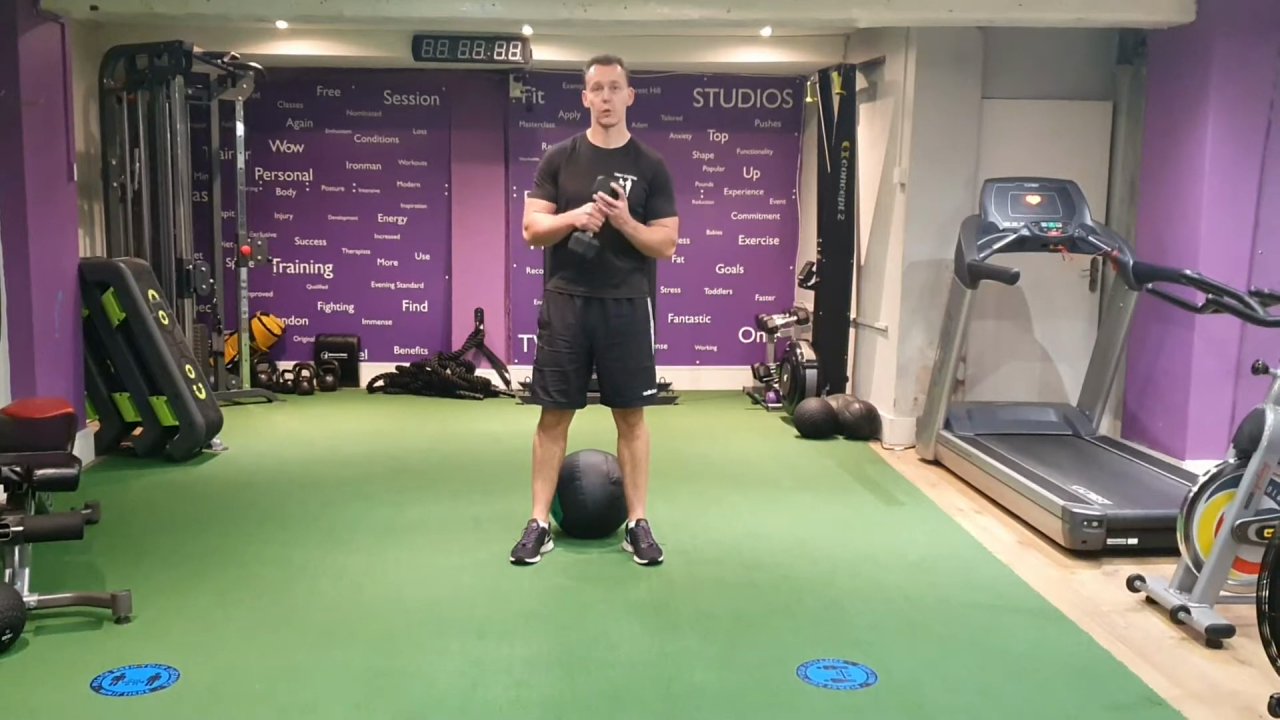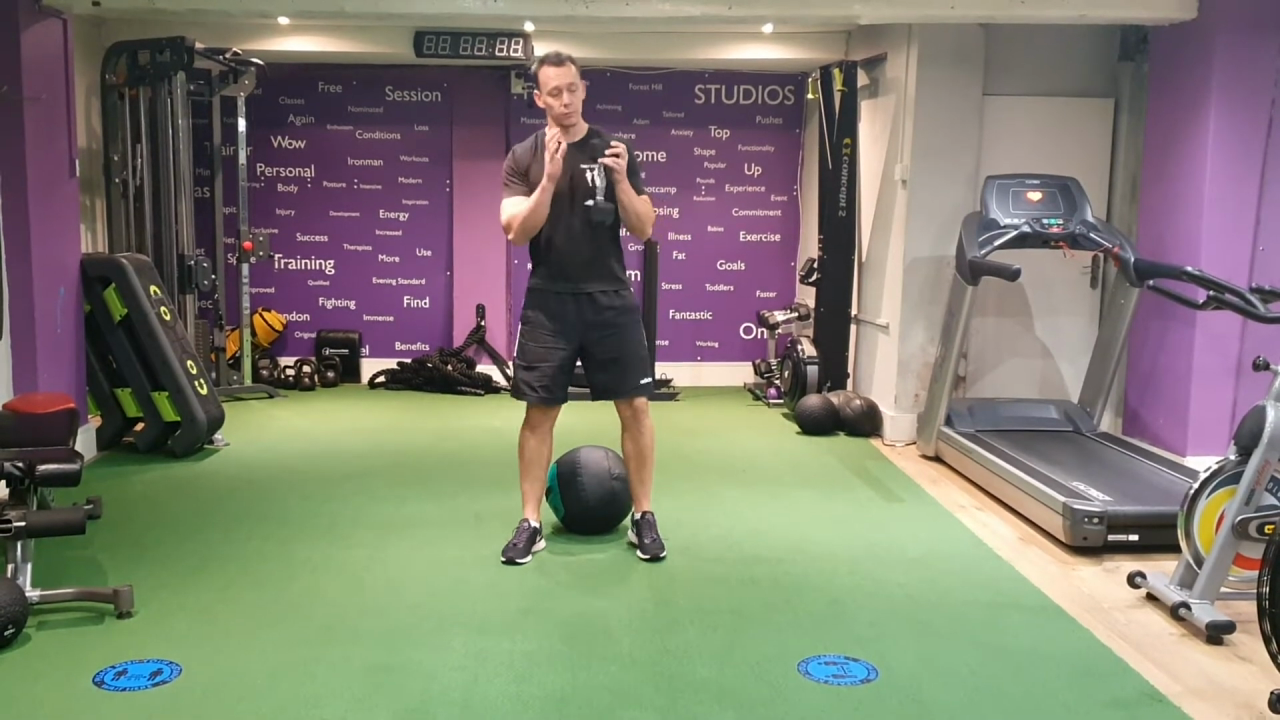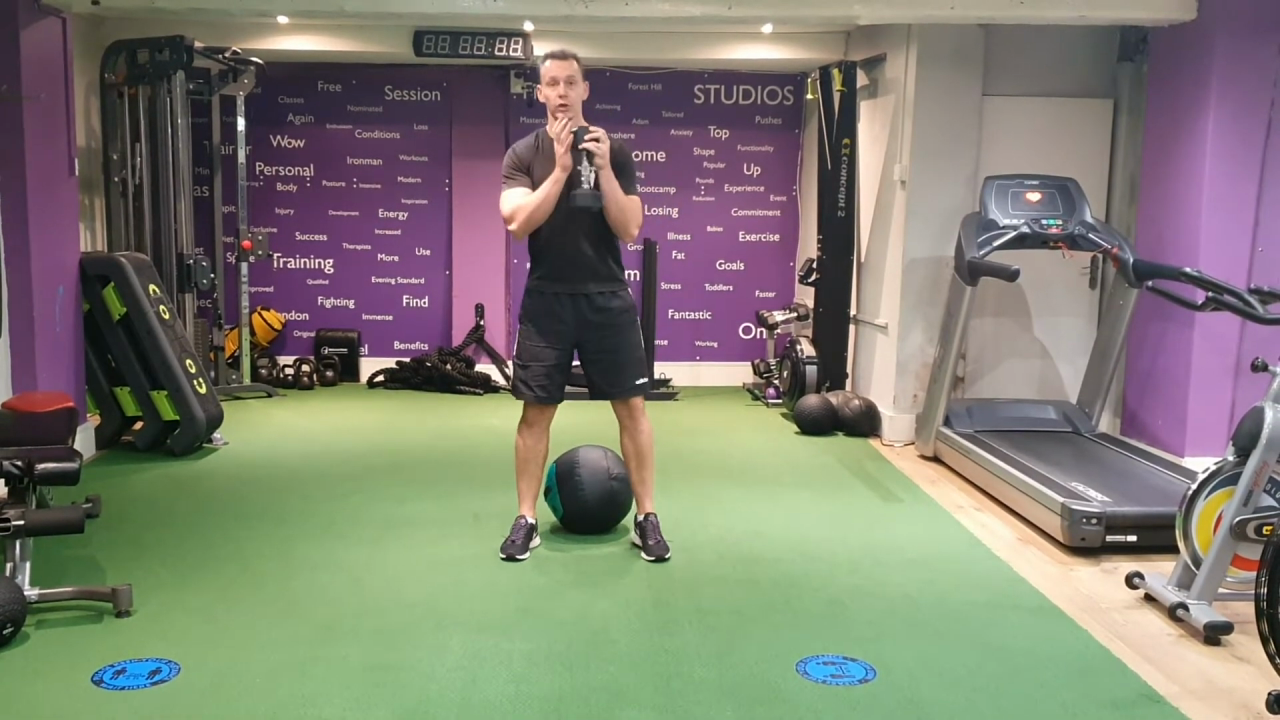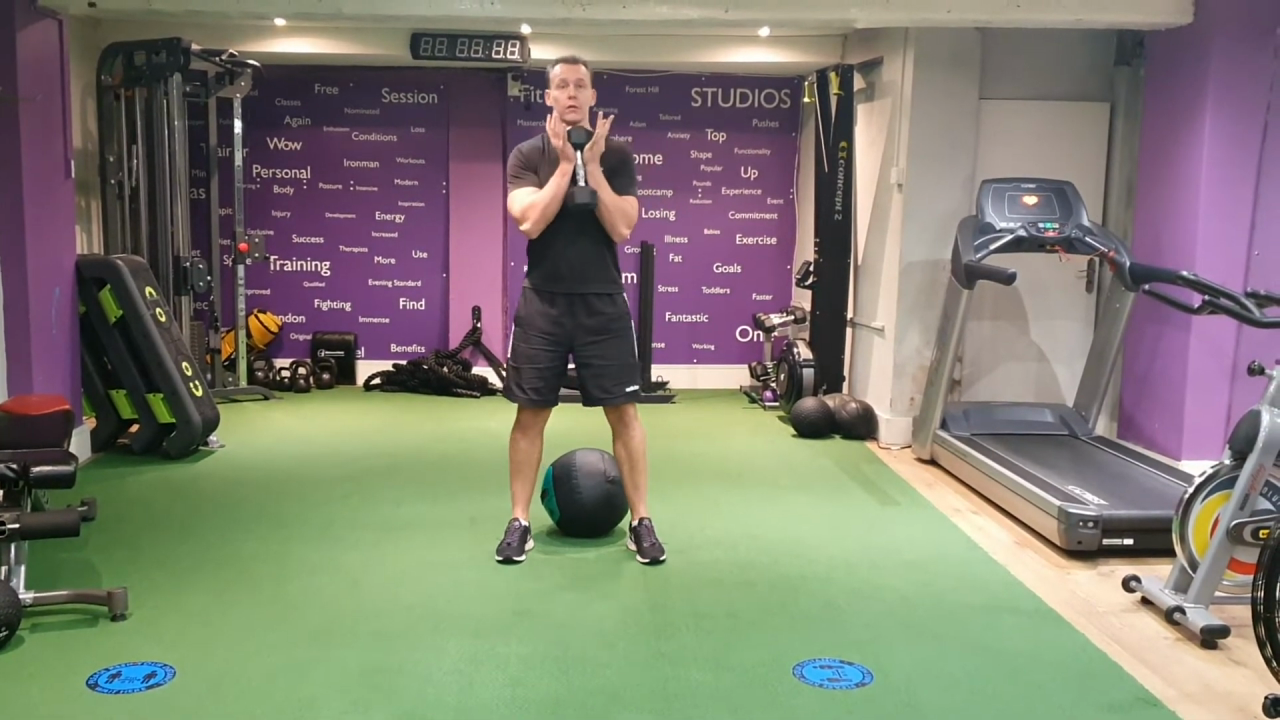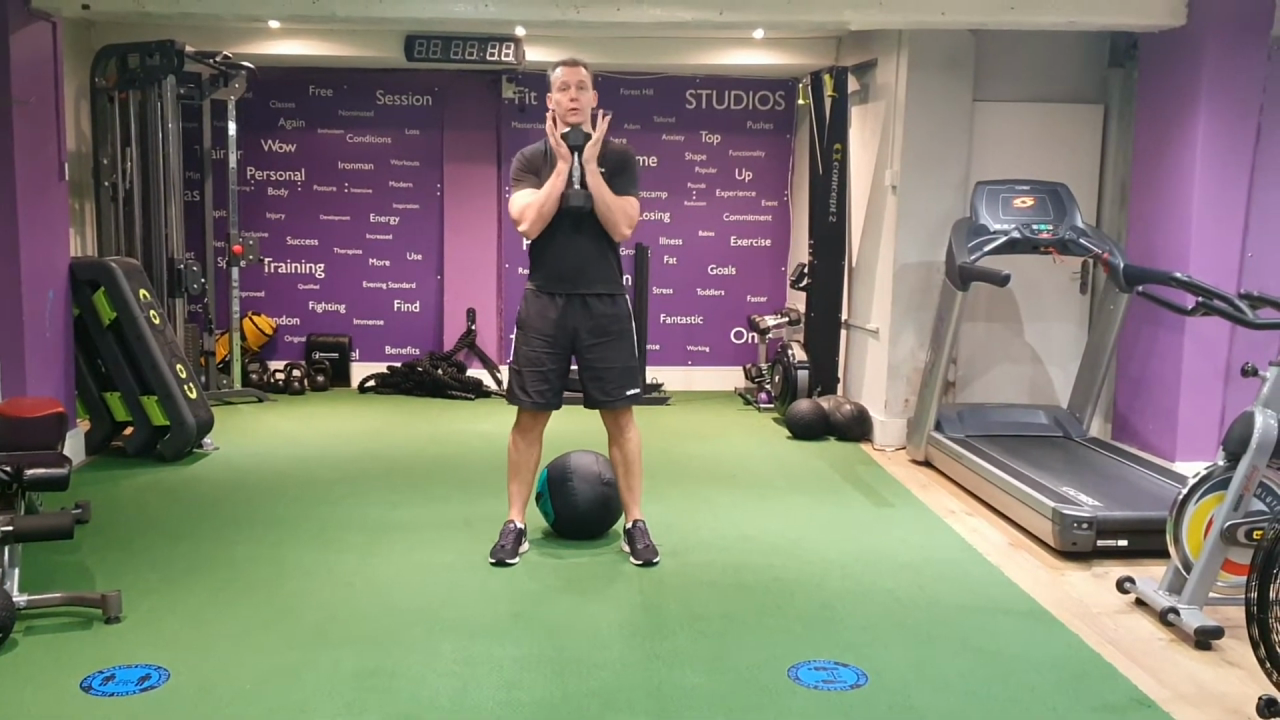
dt=1s
person 1, frame 1
left shoulder: (650, 165)
right shoulder: (559, 158)
left elbow: (666, 243)
right elbow: (531, 229)
left wrist: (624, 221)
right wrist: (572, 217)
left hip: (626, 305)
right hip: (565, 302)
left knee: (631, 416)
right knee: (554, 415)
left ankle: (637, 523)
right ankle: (539, 523)
person 1, frame 2
left shoulder: (613, 150)
right shoulder: (524, 155)
left elbow: (644, 228)
right elbow: (516, 232)
left wrist: (620, 179)
right wrist: (550, 177)
left hip: (610, 297)
right hip: (549, 300)
left knee: (636, 408)
right knee: (539, 411)
left ankle: (643, 516)
right ankle: (531, 523)
person 1, frame 3
left shoulder: (615, 153)
right shoulder: (524, 153)
left elbow: (629, 229)
right elbow: (517, 223)
left wrist: (603, 167)
right wrist: (561, 169)
left hip: (607, 297)
right hip: (546, 299)
left knee: (632, 406)
right knee: (536, 411)
left ankle: (646, 518)
right ankle: (526, 520)
person 1, frame 4
left shoulder: (617, 155)
right shoulder: (527, 155)
left elbow: (621, 228)
right elbow: (529, 223)
left wrist: (592, 165)
right wrist: (565, 164)
left hip: (602, 300)
right hip: (543, 301)
left knee: (623, 411)
right knee: (530, 413)
left ankle: (640, 521)
right ankle: (520, 521)
person 1, frame 5
left shoulder: (619, 157)
right shoulder: (530, 158)
left elbow: (622, 228)
right elbow: (527, 224)
left wrist: (590, 165)
right wrist: (563, 164)
left hip: (605, 302)
right hip: (545, 301)
left knee: (619, 414)
right knee: (530, 415)
left ankle: (634, 523)
right ankle: (515, 524)
